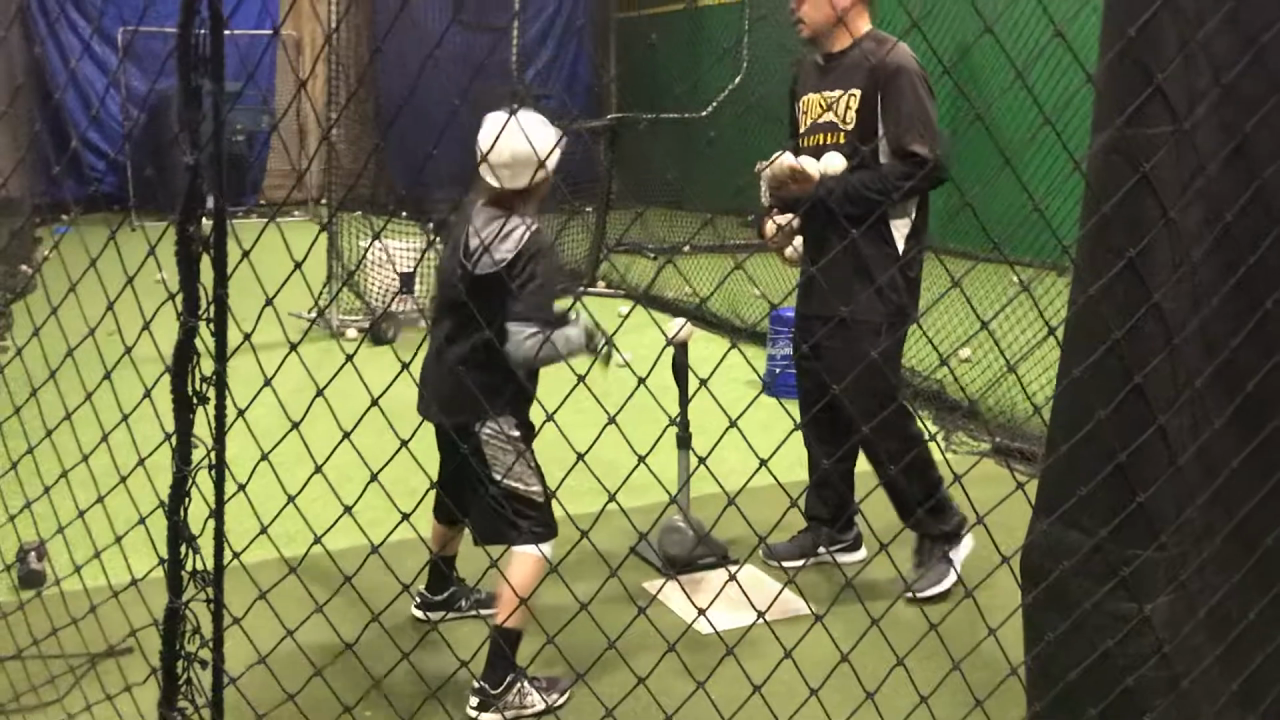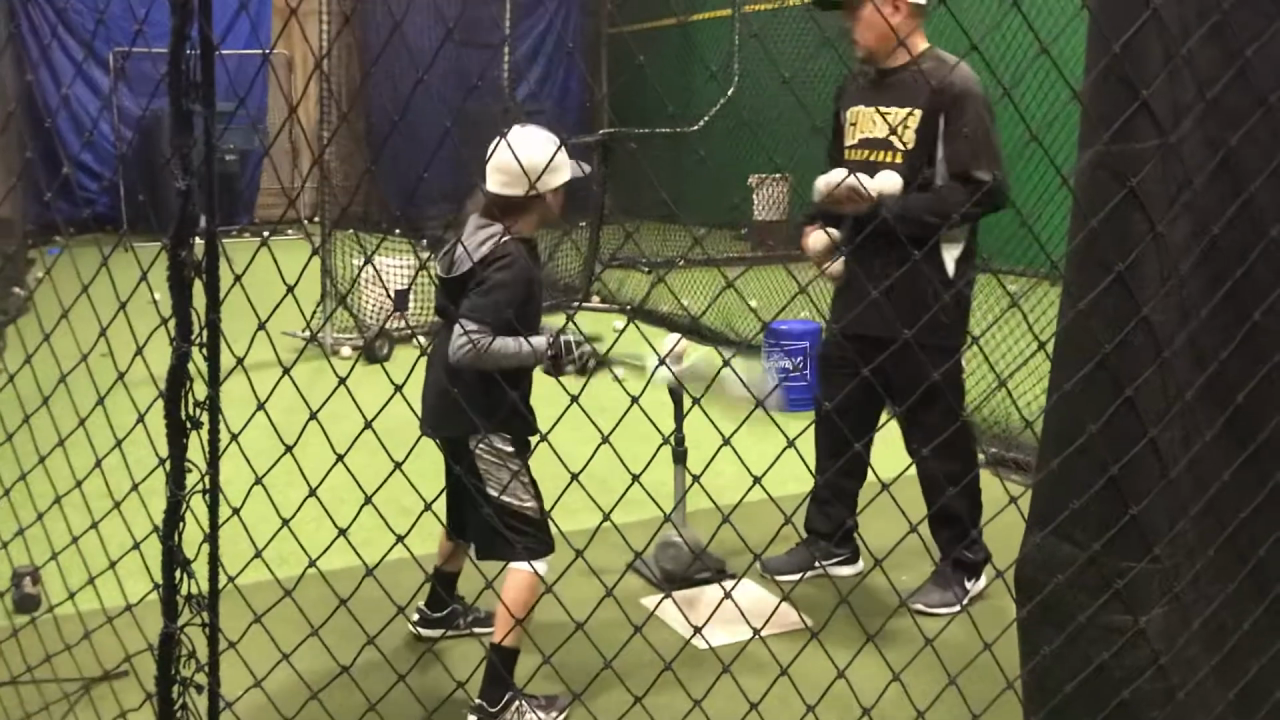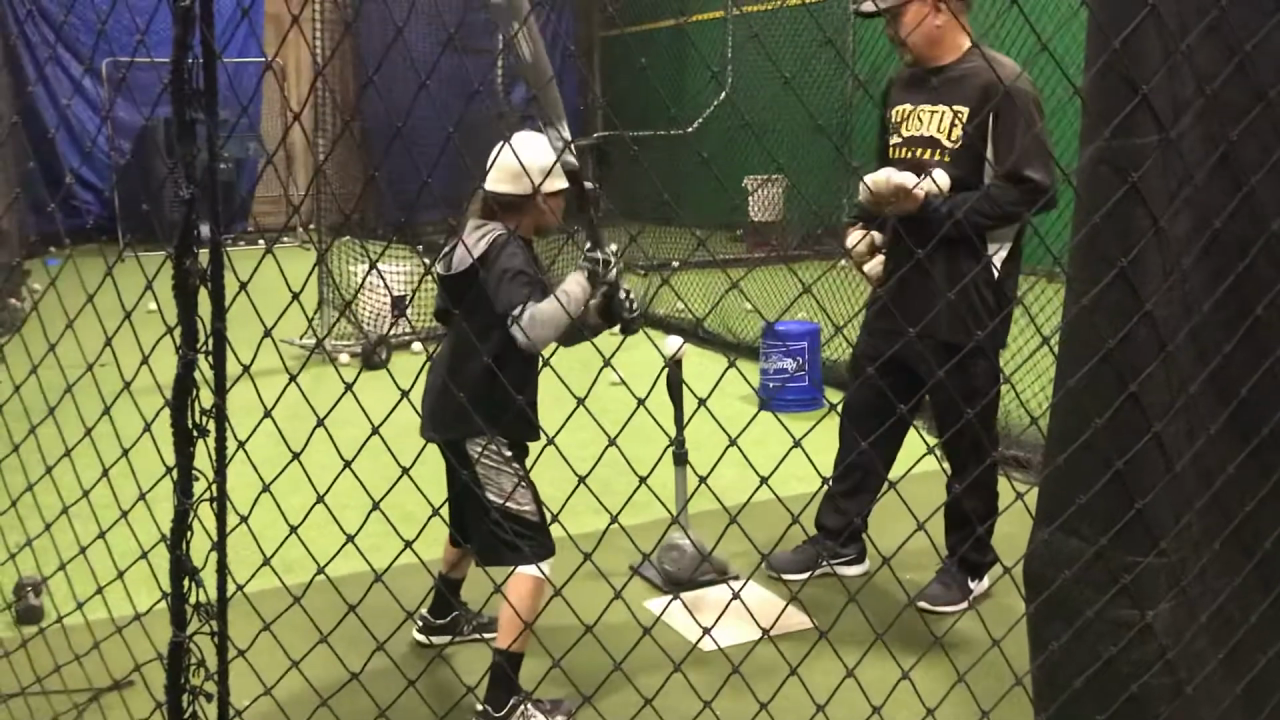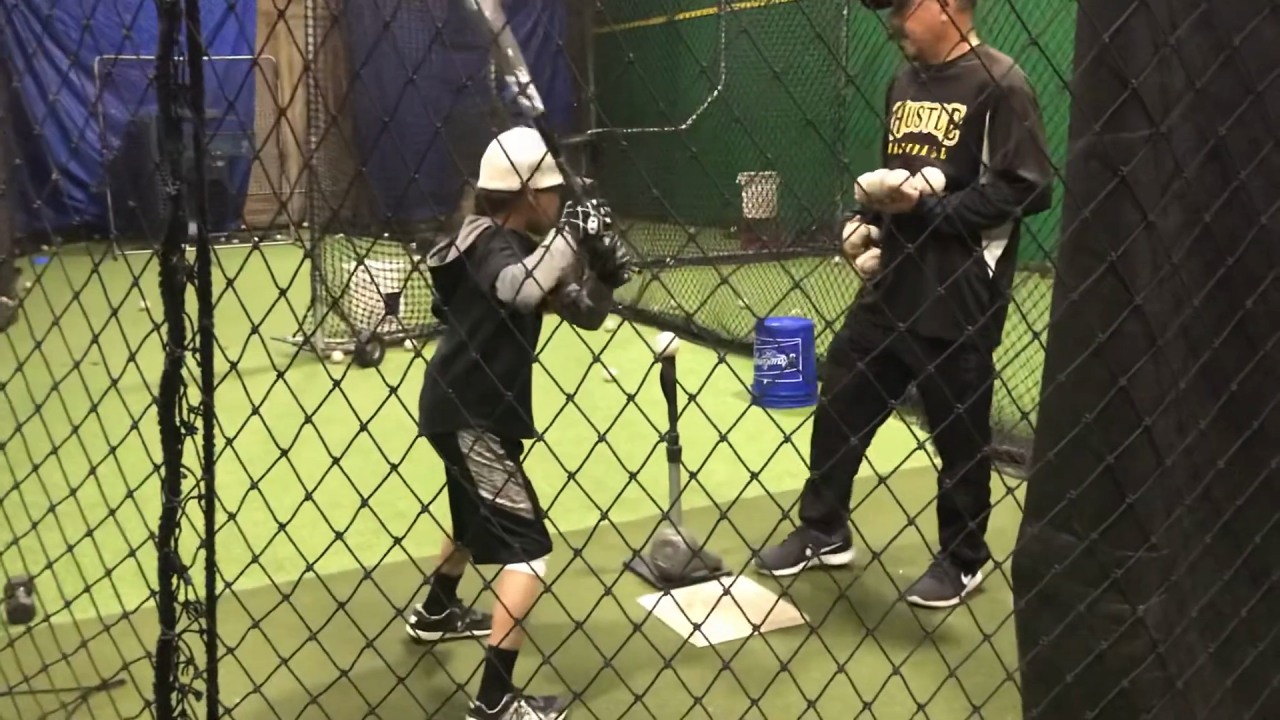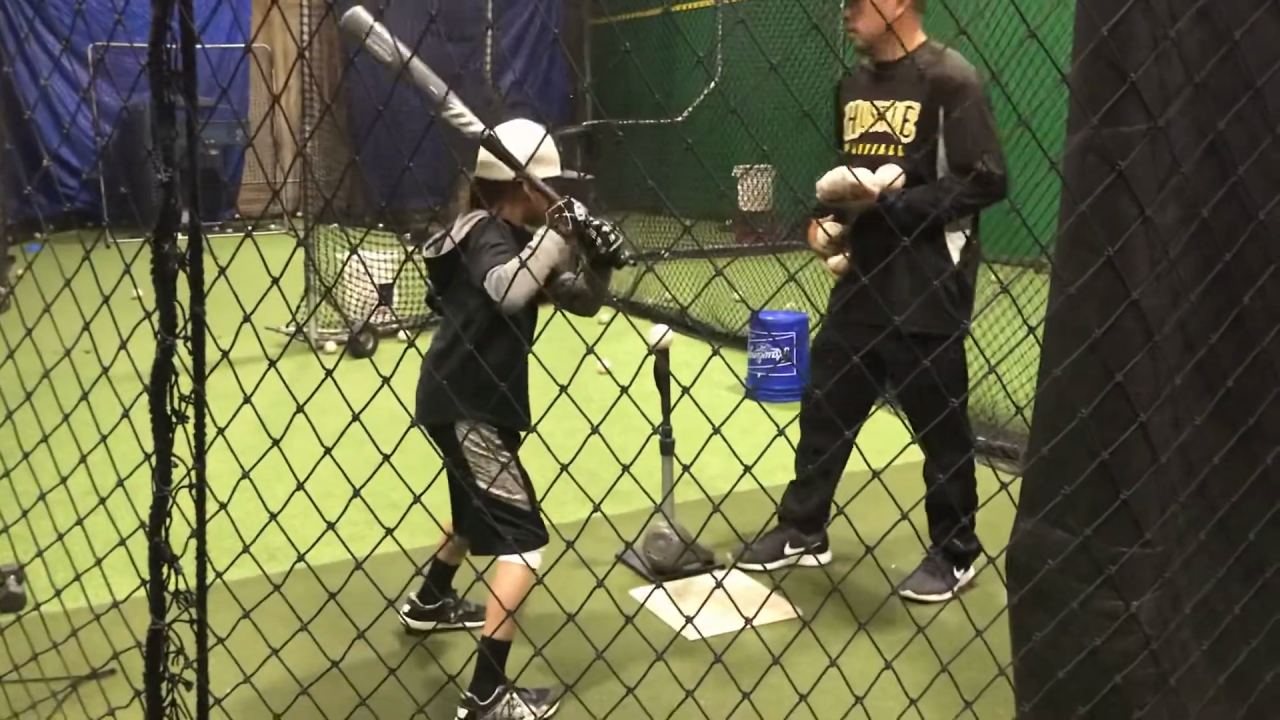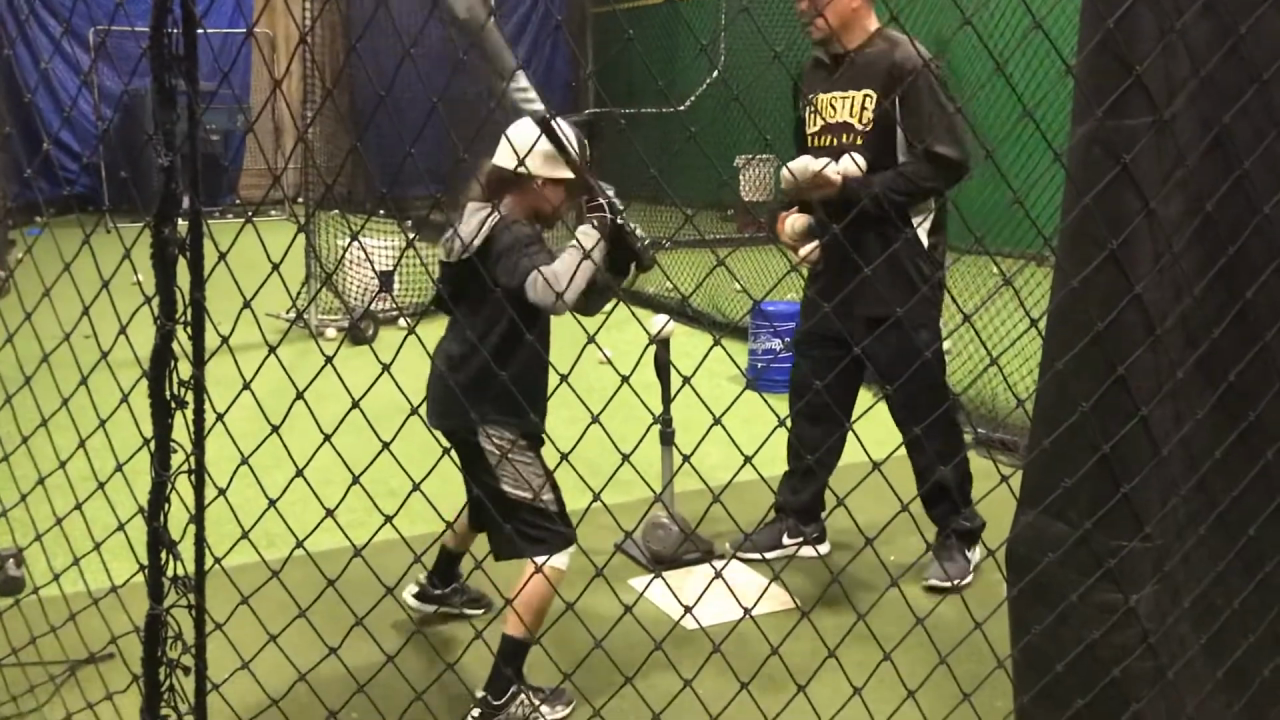
dt=0.4s
person 1, frame 1
left shoulder: (890, 65)
right shoulder: (807, 74)
left elbow: (924, 167)
left wrist: (826, 190)
right wrist: (784, 208)
left hip: (876, 275)
right hip: (822, 269)
left knee: (872, 405)
right knee: (821, 406)
left ankle: (941, 533)
right ankle: (833, 528)
person 1, frame 2
left shoulder: (951, 85)
right shoulder: (854, 87)
left elbow: (984, 191)
left wrist: (882, 211)
right wrist: (824, 223)
left hip: (925, 299)
right hip: (859, 292)
left knee: (936, 436)
right knee: (838, 423)
left ankle: (963, 563)
right ankle: (831, 541)
person 1, frame 3
left shoulder: (1000, 85)
right shoulder: (901, 86)
left elbow: (1033, 190)
left wrist: (931, 209)
right wrist: (868, 224)
left hip: (965, 301)
right hip: (897, 292)
left knee: (966, 437)
right knee: (863, 419)
left ankle: (970, 562)
right ankle: (839, 540)
person 1, frame 4
left shoulder: (998, 83)
right shoulder: (904, 80)
left elbow: (1029, 190)
left wrist: (927, 208)
right wrist: (866, 219)
left hip: (958, 298)
right hip: (889, 285)
left knee: (958, 434)
right knee: (840, 406)
left ankle: (962, 558)
right ankle: (823, 531)
person 1, frame 5
left shoulder: (949, 79)
right shoulder: (854, 81)
left elbow: (986, 182)
left wrist: (888, 204)
right wrist: (828, 217)
left hip: (927, 289)
right hip: (860, 279)
left knee: (940, 427)
right knee: (825, 408)
left ankle: (955, 551)
right ankle: (802, 531)
person 1, frame 6
left shoulder: (904, 63)
right shoulder: (813, 74)
left elbow: (946, 163)
left wrist: (852, 191)
right wrist: (795, 210)
left hip: (900, 273)
right hip: (833, 266)
left knee: (923, 409)
right knee: (813, 398)
left ankle: (959, 533)
right ankle: (800, 521)
person 2, frame 1
left shoulder: (470, 218)
right shoulder: (531, 248)
right elbow: (525, 348)
right wrist: (580, 334)
left hip: (447, 385)
right hip: (488, 400)
left knee: (460, 494)
right knee: (531, 533)
left ankle: (438, 590)
person 2, frame 2
left shoulder: (483, 233)
right shoulder: (510, 257)
right elbow: (466, 346)
left wrist: (552, 346)
right wrist: (546, 349)
left hip: (457, 405)
right hip: (482, 414)
left knee: (470, 512)
right knee: (529, 549)
left ankle: (438, 608)
person 2, frame 3
left shoulder: (493, 243)
right shoulder: (507, 254)
left elbow: (552, 328)
right elbow: (530, 331)
left wrist: (602, 308)
right wrist: (586, 280)
left hip: (463, 408)
right hip: (480, 419)
left knee: (476, 519)
right knee: (530, 552)
left ankle: (441, 616)
person 2, frame 4
left shoulder: (513, 245)
right shoulder: (489, 242)
left elbow: (586, 314)
right elbow: (523, 291)
left wrist: (604, 272)
right wrist: (569, 238)
left hip: (468, 407)
right hip: (470, 415)
left knee: (477, 518)
right knee: (526, 550)
left ankle: (435, 612)
person 2, frame 5
left shoulder: (517, 237)
right shoulder: (485, 235)
left elbow: (583, 301)
right elbow: (510, 293)
left wrist: (596, 260)
right wrist: (556, 236)
left hip: (469, 399)
right hip: (465, 406)
left knee: (478, 506)
right knee: (523, 541)
left ankle: (430, 601)
person 2, frame 6
left shoulder: (508, 228)
right shoulder: (506, 235)
left elbow: (582, 299)
right elbow: (554, 293)
left wrist: (613, 260)
right wrist: (592, 232)
left hip: (469, 395)
right hip: (486, 407)
left knee: (492, 496)
right knee: (550, 545)
left ankle: (436, 585)
